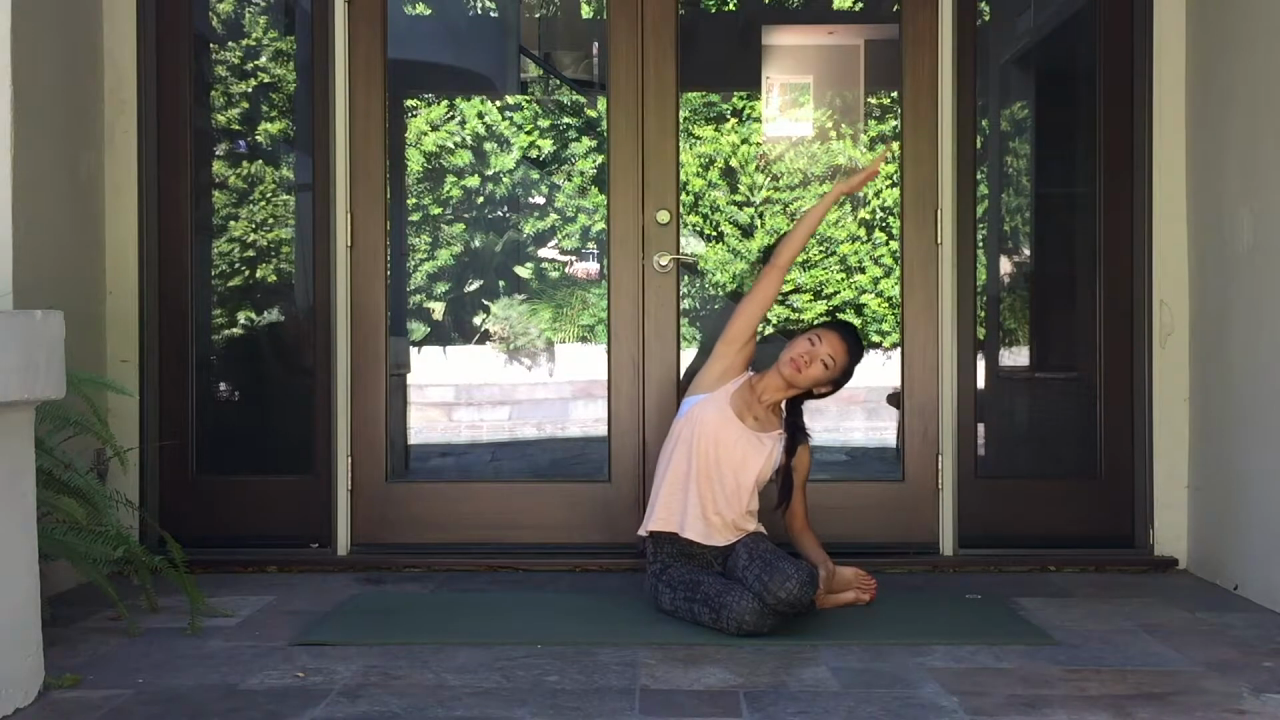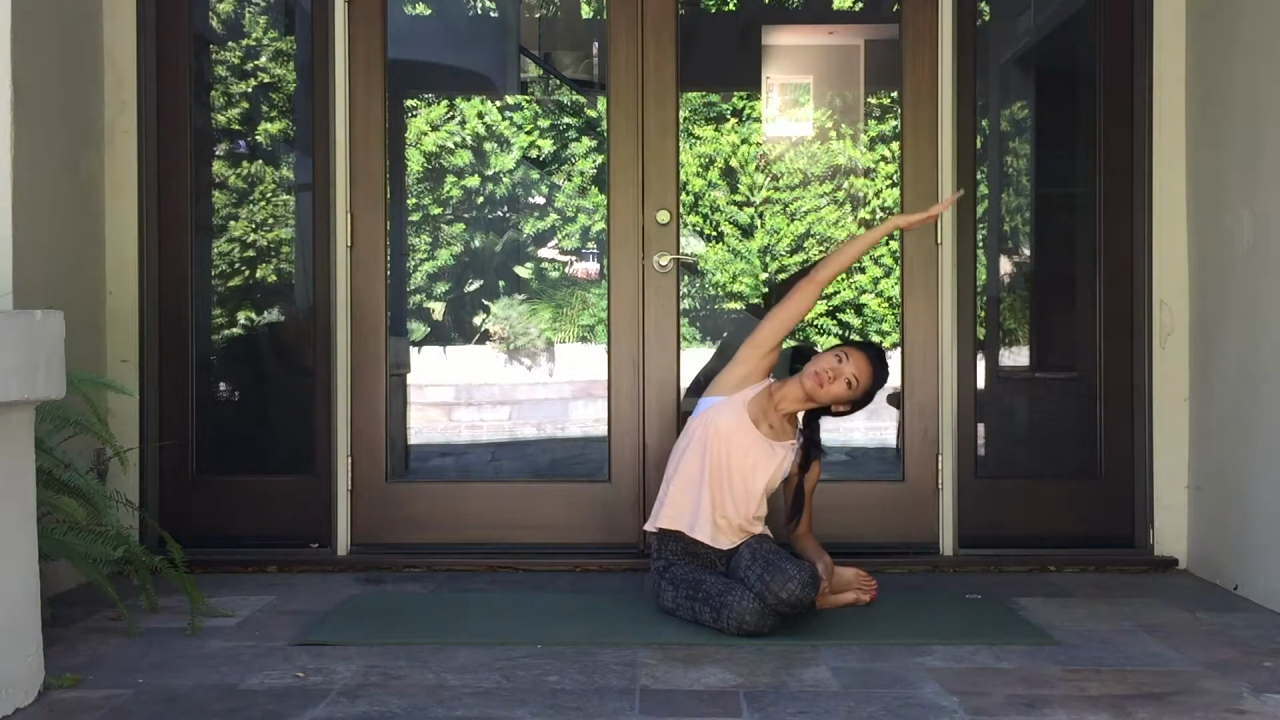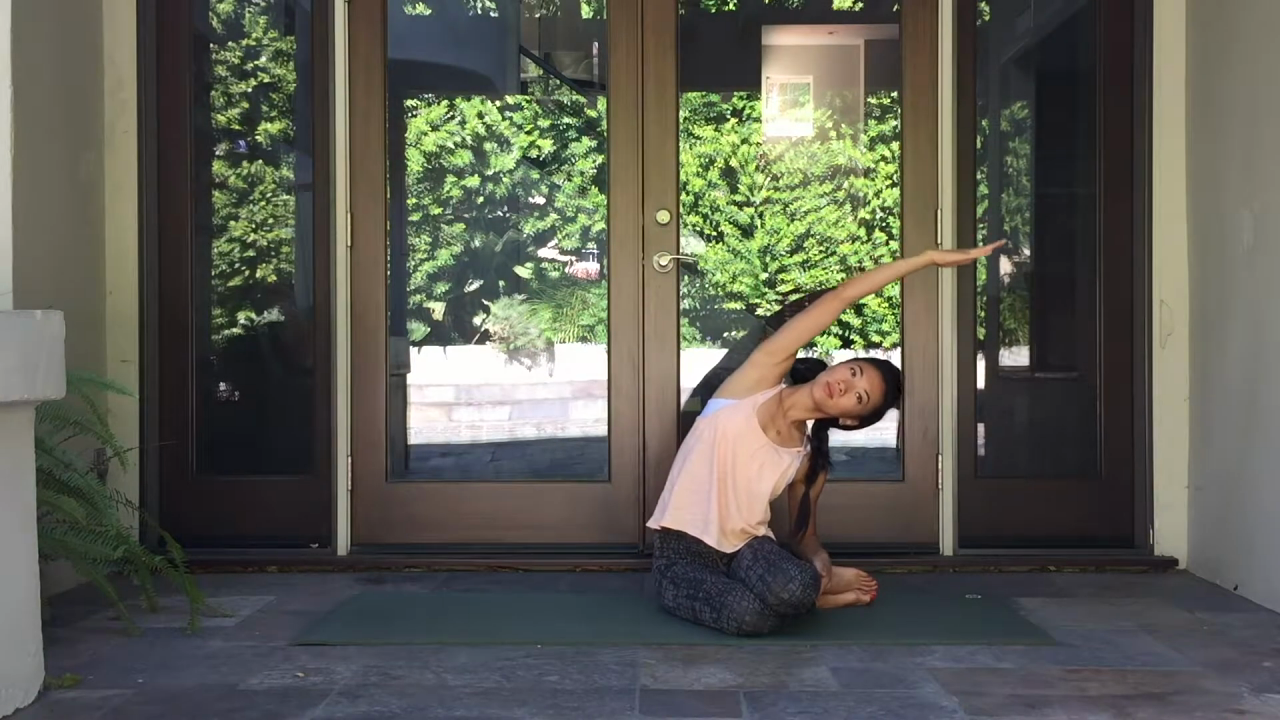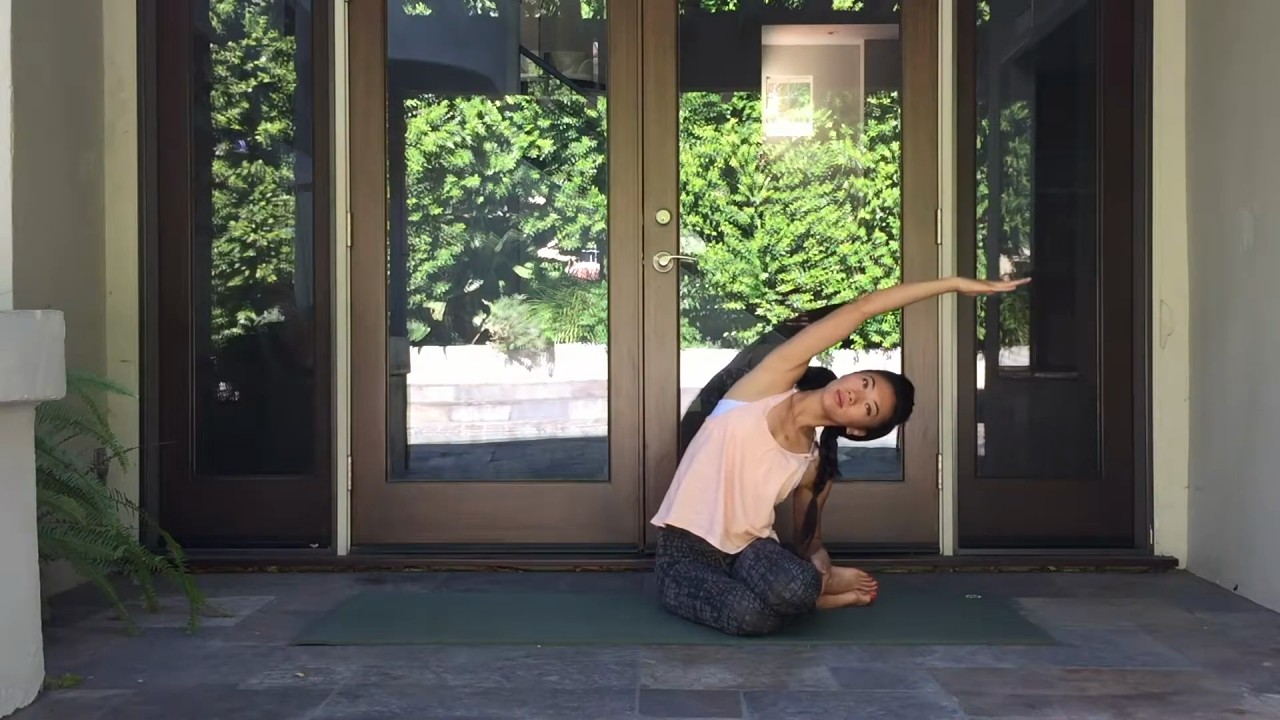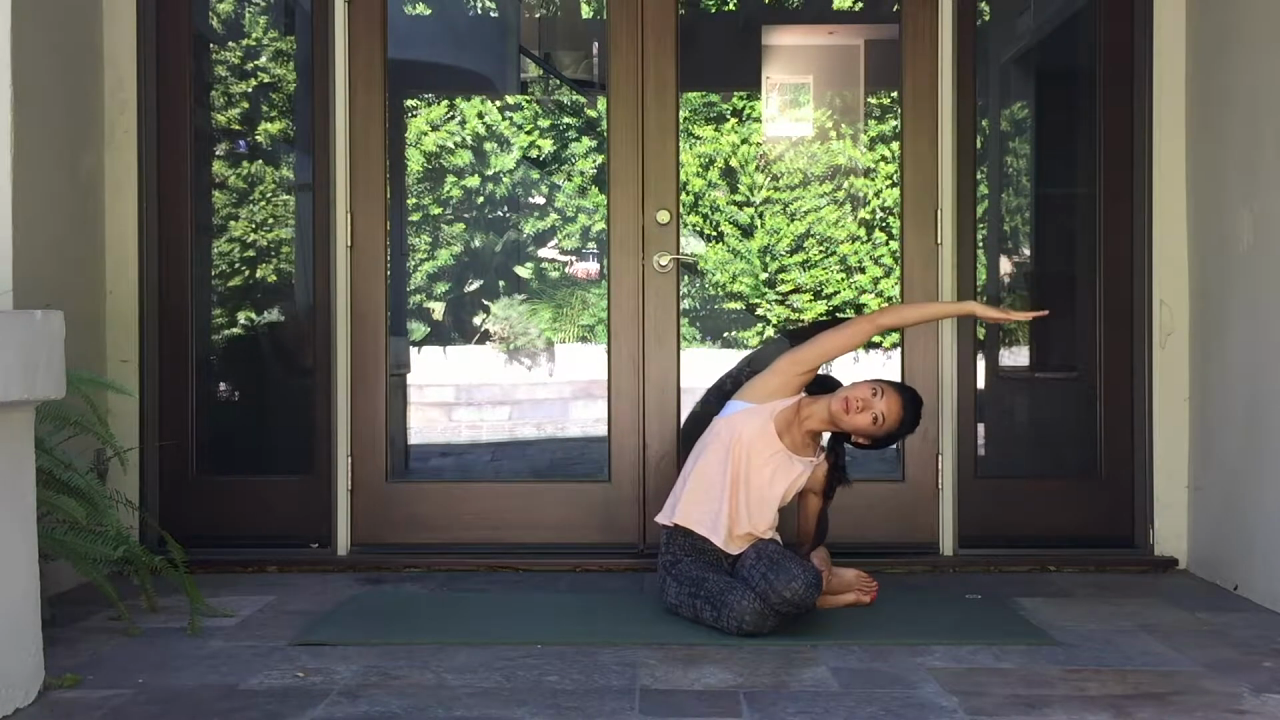
dt=0.3s
person 1, frame 1
left shoulder: (793, 448)
right shoulder: (729, 369)
left elbow: (798, 526)
right elbow: (777, 268)
left wrist: (826, 565)
right wrist: (838, 191)
left hip: (739, 543)
right hip: (675, 551)
left knee: (791, 586)
right knee: (747, 615)
left ankle: (817, 586)
right ankle: (814, 592)
person 1, frame 2
left shoulder: (803, 456)
right shoulder: (748, 375)
left elbow: (801, 532)
right elbow: (815, 282)
left wrist: (824, 565)
right wrist: (896, 223)
left hip: (742, 546)
right hip: (678, 551)
left knee: (794, 588)
right knee: (747, 615)
left ankle: (815, 586)
right ankle: (815, 593)
person 1, frame 3
left shoulder: (808, 462)
right shoulder: (761, 377)
left elbow: (804, 535)
right elbow: (839, 298)
left wrist: (821, 563)
right wrist: (931, 257)
left hip: (745, 546)
right hip: (681, 549)
left knee: (794, 588)
right knee: (748, 615)
left ankle: (814, 586)
right ankle: (818, 592)
person 1, frame 4
left shoulder: (815, 466)
right shoulder: (772, 382)
left elbow: (809, 539)
right elbow: (858, 311)
left wrist: (820, 565)
right wrist: (954, 284)
left hip: (748, 549)
right hip: (685, 548)
left knee: (797, 589)
right knee: (749, 615)
right ankle: (817, 591)
person 1, frame 5
left shoulder: (819, 471)
right shoulder: (782, 383)
left elbow: (809, 540)
right elbow: (875, 322)
left wrist: (817, 559)
right wrist: (971, 308)
left hip: (750, 549)
right hip: (688, 547)
left knee: (798, 586)
right knee: (749, 615)
